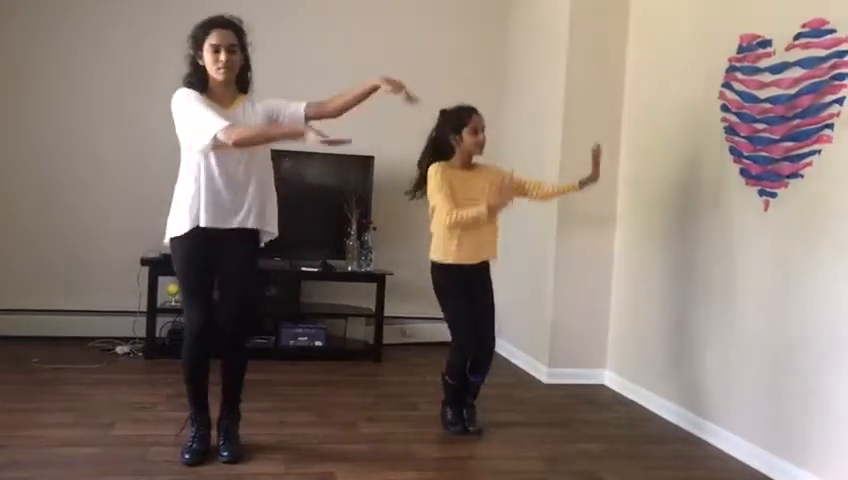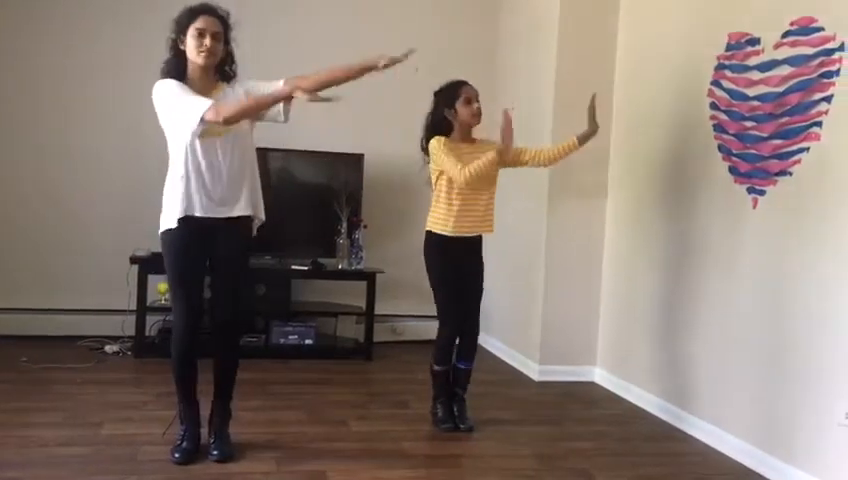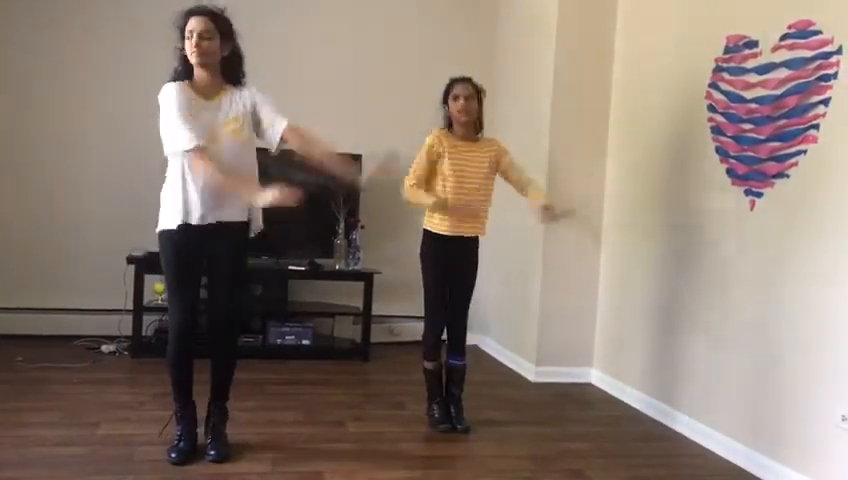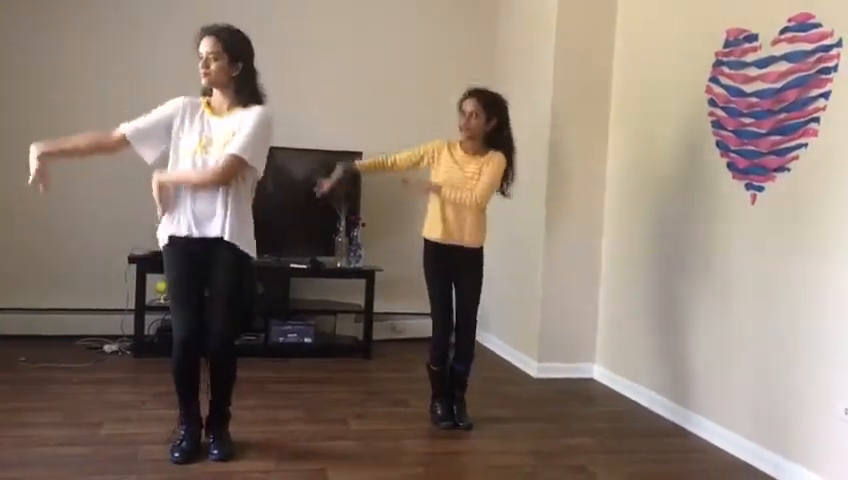
dt=1s
person 1, frame 1
left shoulder: (261, 107)
right shoulder: (186, 101)
left elbow: (325, 107)
right elbow: (234, 136)
left wrist: (377, 84)
right wrist: (303, 130)
left hip: (241, 231)
right hip: (193, 229)
left knee: (233, 330)
right knee: (198, 329)
left ankle: (229, 425)
right ankle: (199, 426)
person 1, frame 2
left shoulder: (242, 90)
right shoulder: (167, 91)
left elbow: (309, 83)
right elbow: (222, 115)
left wrist: (374, 64)
right wrist: (289, 92)
left hip: (233, 219)
right hip: (185, 219)
left knee: (227, 323)
right knee: (187, 323)
left ankle: (220, 423)
right ankle: (189, 424)
person 1, frame 3
left shoulder: (248, 98)
right shoulder: (174, 95)
left elbow: (296, 137)
right elbow: (198, 160)
left wrist: (346, 169)
right wrist: (258, 193)
left hip: (232, 224)
right hip: (182, 225)
left knee: (224, 326)
right knee: (182, 326)
left ankle: (216, 424)
right ankle: (184, 425)
person 1, frame 4
left shoulder: (256, 117)
right shoulder: (182, 110)
left elbow: (220, 175)
right elbow: (114, 139)
left wrist: (164, 180)
right wrist: (49, 150)
left hip: (229, 241)
right hip: (182, 237)
left knee: (220, 337)
right knee: (186, 334)
left ankle: (218, 424)
right ankle: (189, 424)
person 2, frame 1
left shoulder: (491, 174)
right shoulder: (438, 172)
left elbow: (537, 190)
right elbow: (449, 219)
left wrist: (584, 181)
right wrist: (494, 206)
left hip: (479, 270)
right hip: (447, 269)
left knee: (485, 346)
right knee: (464, 343)
left ankle: (467, 405)
right ankle: (450, 405)
person 2, frame 2
left shoulder: (489, 149)
right shoulder: (439, 145)
left elbow: (539, 157)
right elbow: (465, 177)
left wrist: (585, 136)
right wrist: (500, 150)
left hip: (472, 246)
right hip: (441, 243)
left knee: (470, 327)
right knee: (450, 324)
left ankle: (458, 400)
right ankle: (440, 401)
person 2, frame 3
left shoulder: (493, 148)
right shoulder: (436, 141)
left elbow: (522, 182)
right elbow: (410, 189)
left wrist: (544, 205)
right wrist: (445, 206)
left hip: (468, 244)
right hip: (437, 241)
left knee: (457, 322)
right knee: (435, 320)
left ankle: (453, 400)
right ankle: (434, 402)
person 2, frame 4
left shoulder: (495, 159)
right shoulder: (436, 150)
left elbow: (476, 199)
right elbow: (390, 162)
left wrist: (433, 188)
right wrist: (346, 168)
left hip: (470, 252)
right hip: (437, 247)
left knee: (466, 329)
right knee: (443, 326)
left ankle: (457, 398)
right ankle: (439, 398)
